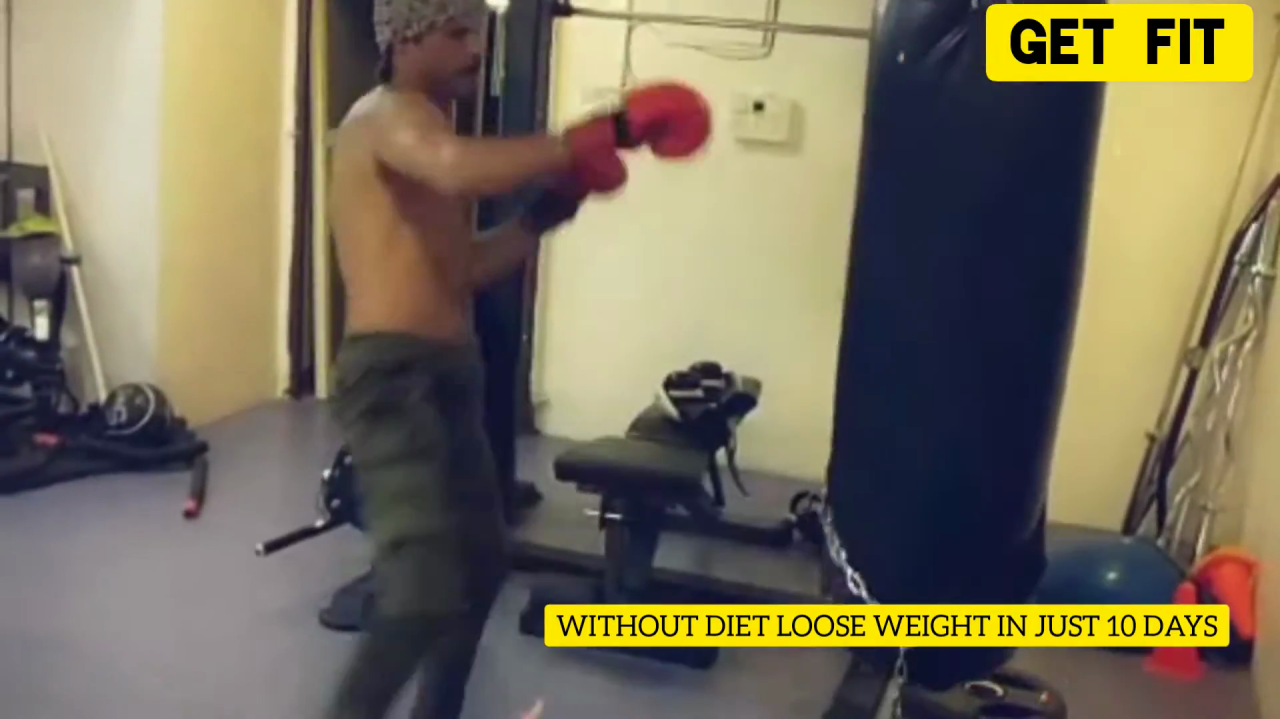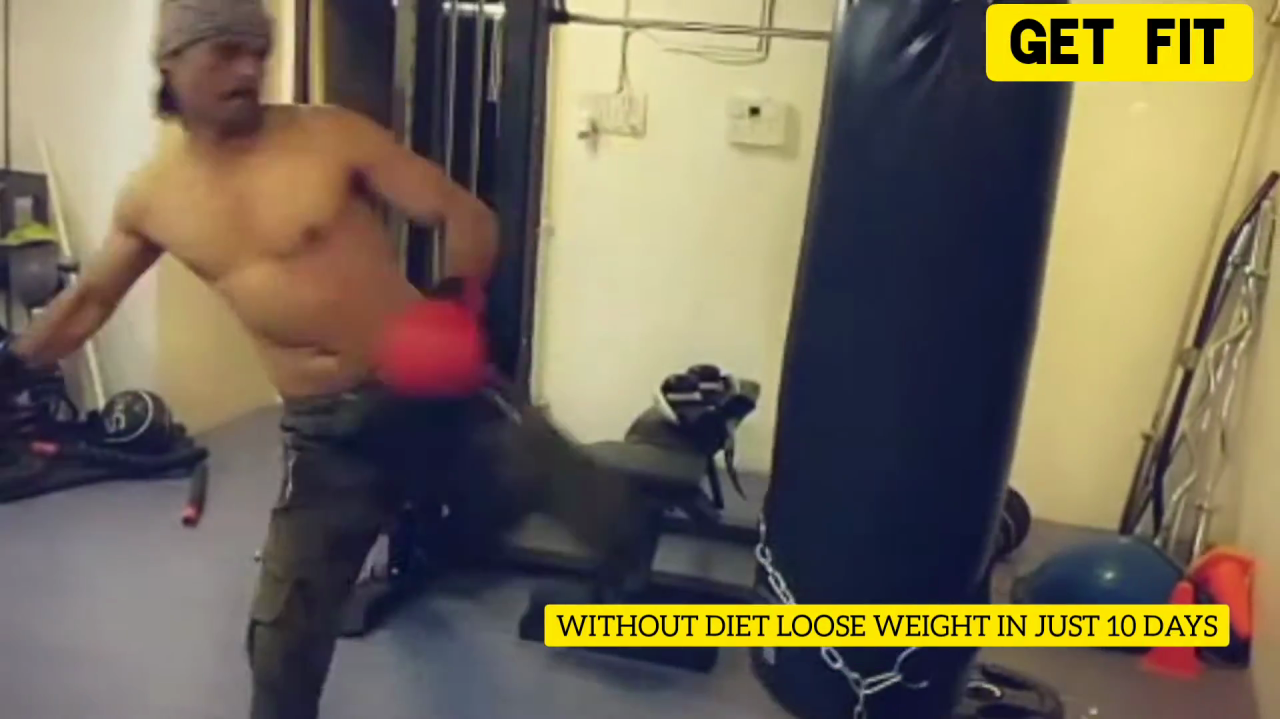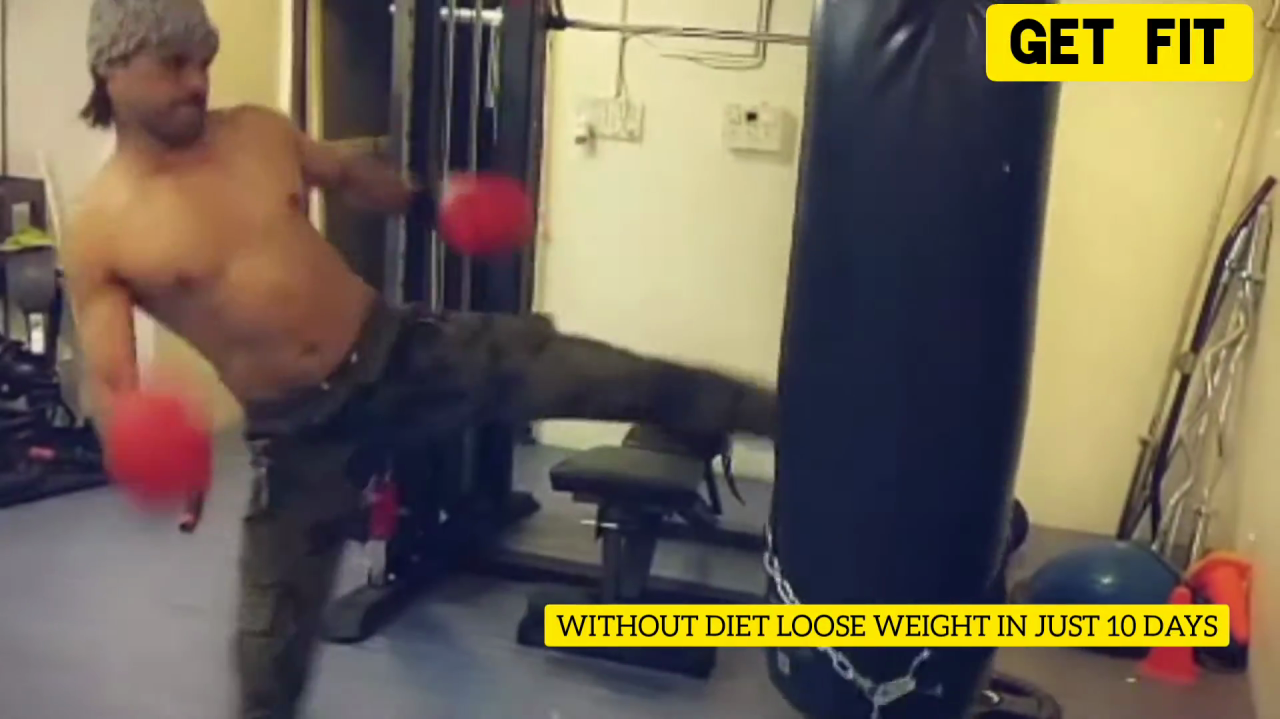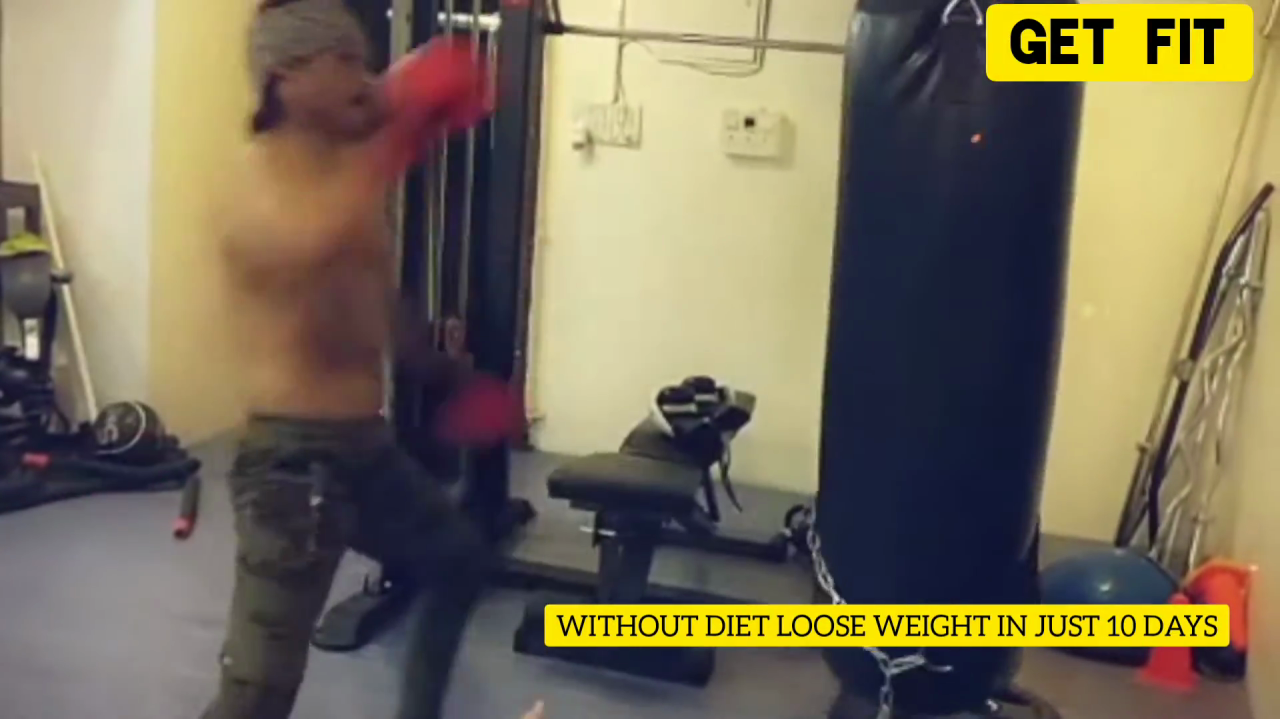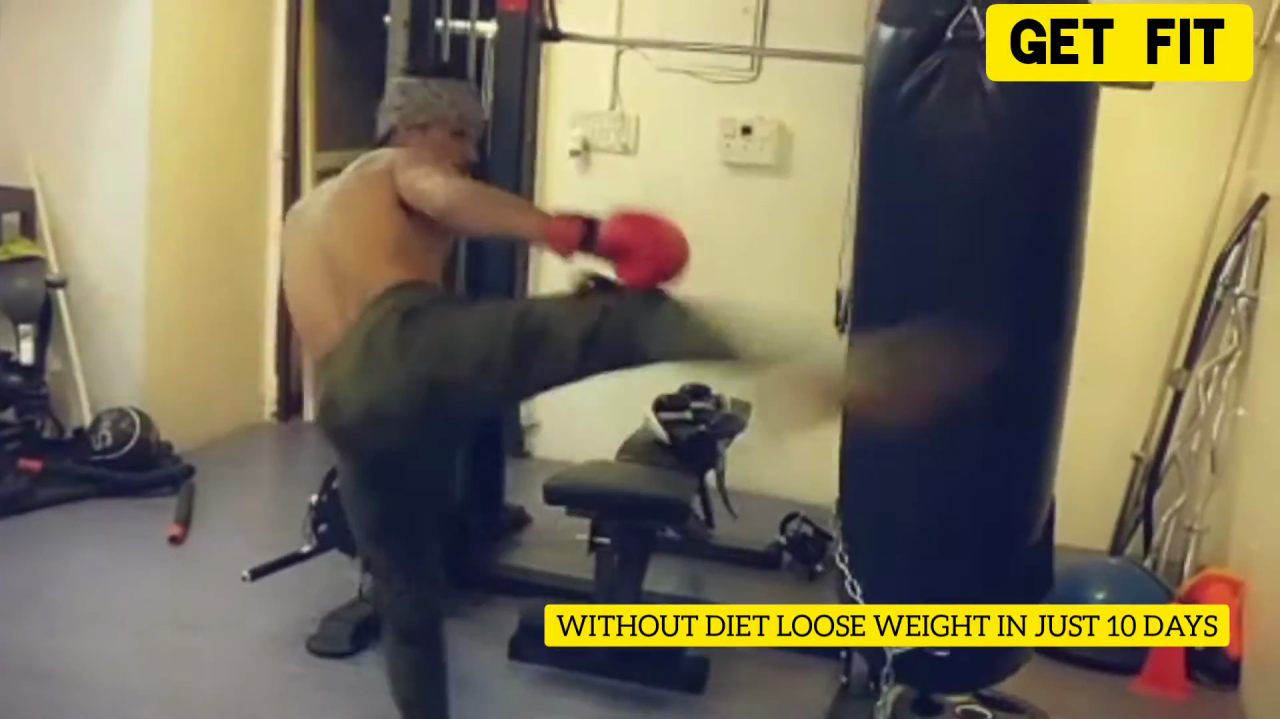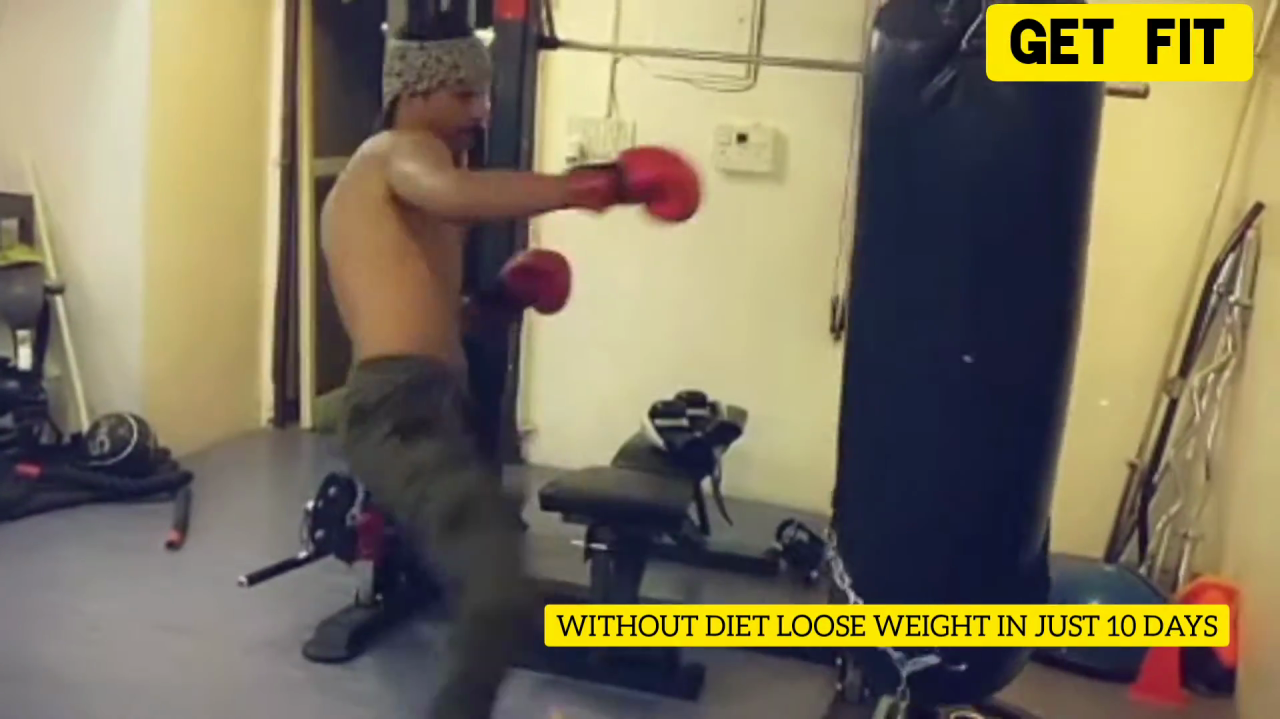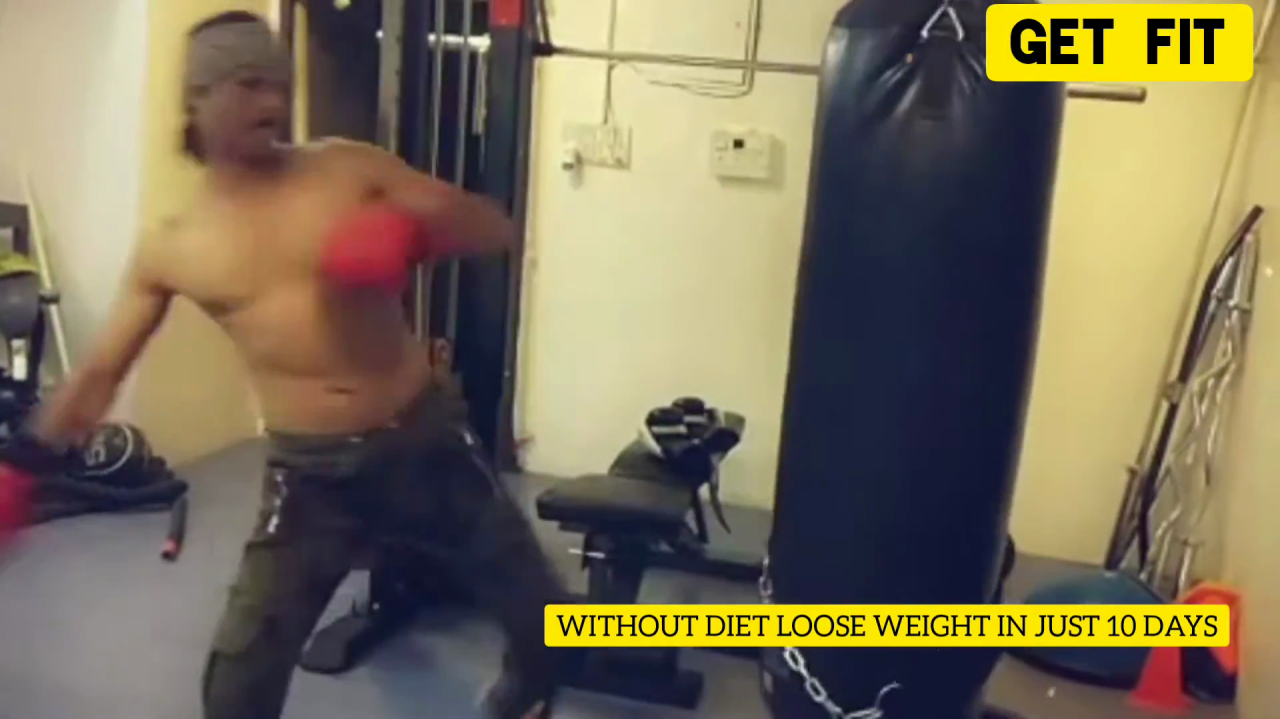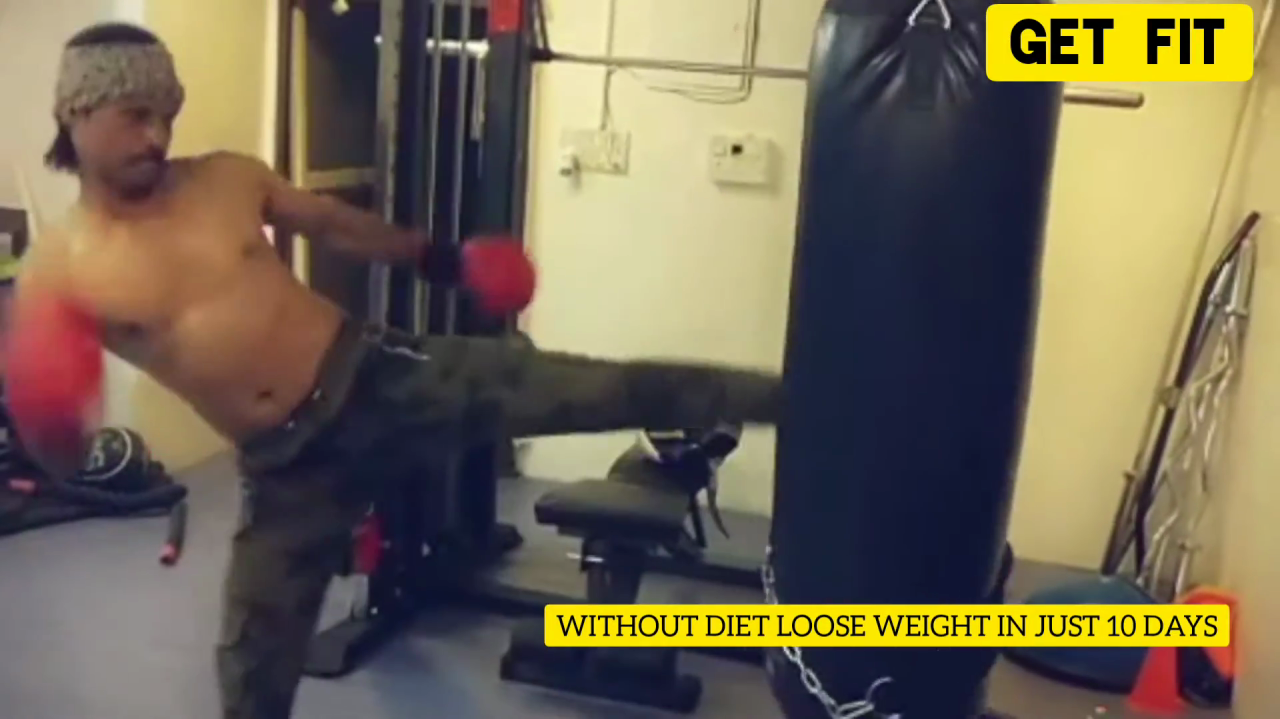
dt=0.3s
person 1, frame 1
left shoulder: (416, 128)
right shoulder: (388, 117)
left elbow: (467, 270)
right elbow: (462, 170)
left wrist: (547, 214)
right wrist: (610, 130)
left hip: (441, 376)
right hip: (392, 379)
left knee: (477, 566)
right knee: (426, 597)
person 1, frame 2
left shoulder: (330, 135)
right shoulder: (152, 196)
left elbow: (468, 215)
right elbow: (87, 302)
left wrist: (459, 307)
right hip: (325, 426)
right knee: (285, 631)
person 1, frame 3
left shoulder: (260, 133)
right shoulder: (98, 230)
left elbow: (352, 173)
right elbow: (113, 393)
left wrist: (426, 203)
left hip: (393, 354)
right hip: (292, 430)
left knee: (603, 380)
right knee: (273, 641)
left ankle: (783, 411)
person 1, frame 4
left shoulder: (364, 159)
right shoulder: (260, 182)
right elbow: (312, 241)
left wrist: (452, 379)
right wrist: (395, 136)
left hip: (365, 445)
right hip: (295, 464)
left knee: (458, 562)
person 1, frame 5
left shoulder: (309, 215)
right shoulder: (400, 167)
right elbow: (451, 200)
right wrist: (586, 230)
left hip: (351, 399)
right hip: (406, 347)
left knee: (411, 610)
right knee: (629, 315)
person 1, frame 6
left shoulder: (359, 194)
right shoulder: (401, 152)
right elbow: (465, 199)
left wrist: (493, 298)
right wrist: (604, 182)
left hip: (397, 412)
right hip: (408, 409)
left knee: (482, 599)
right knee: (497, 606)
person 1, frame 7
left shoulder: (350, 167)
right shoulder: (171, 247)
left elbow: (495, 229)
right elbow: (98, 376)
left wrist: (426, 231)
left hip: (419, 441)
right hip: (311, 476)
left knee: (530, 606)
person 1, frame 8
left shoulder: (231, 179)
left elbow: (332, 221)
left wrist: (440, 258)
left hip: (376, 378)
right hip: (288, 462)
left knee: (600, 391)
left ankle: (786, 398)
